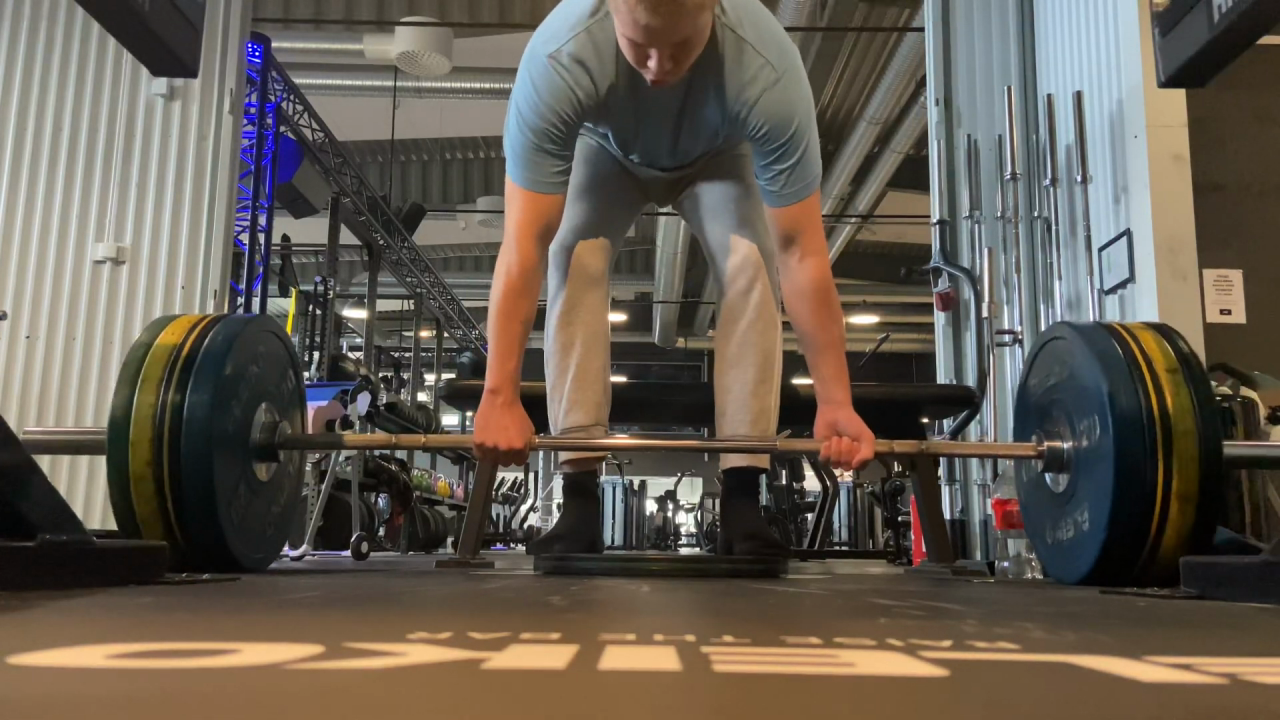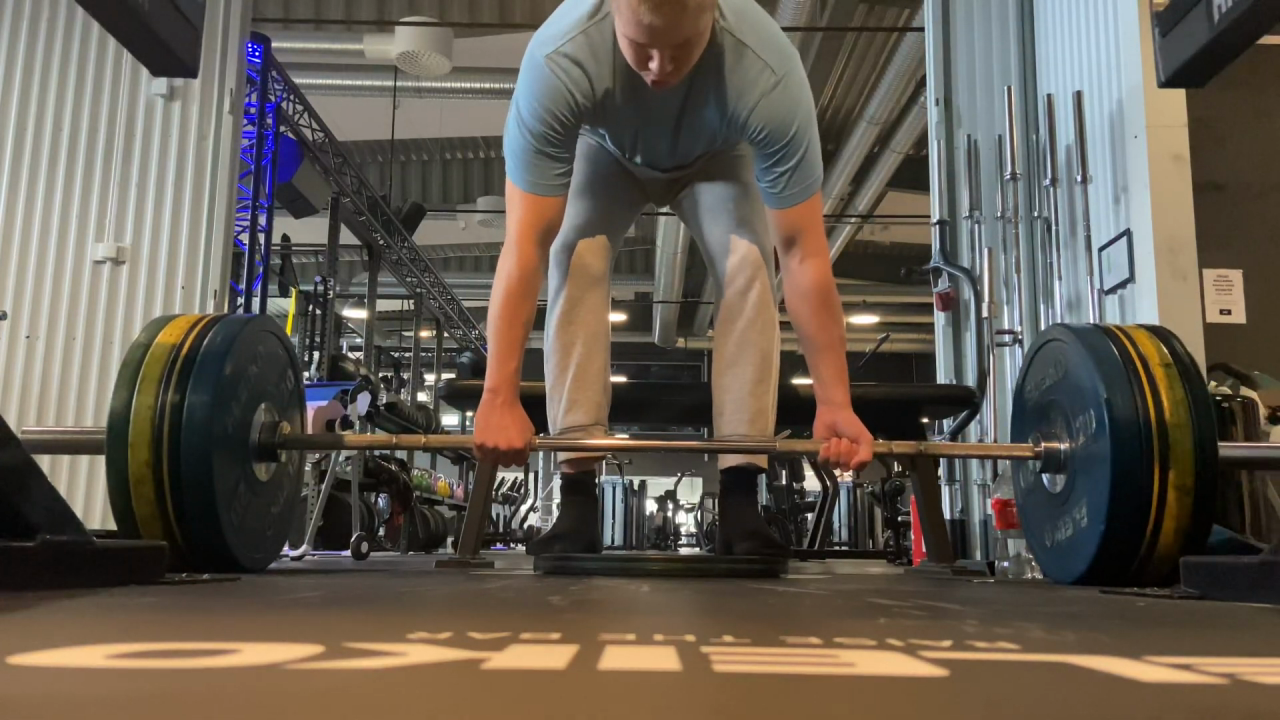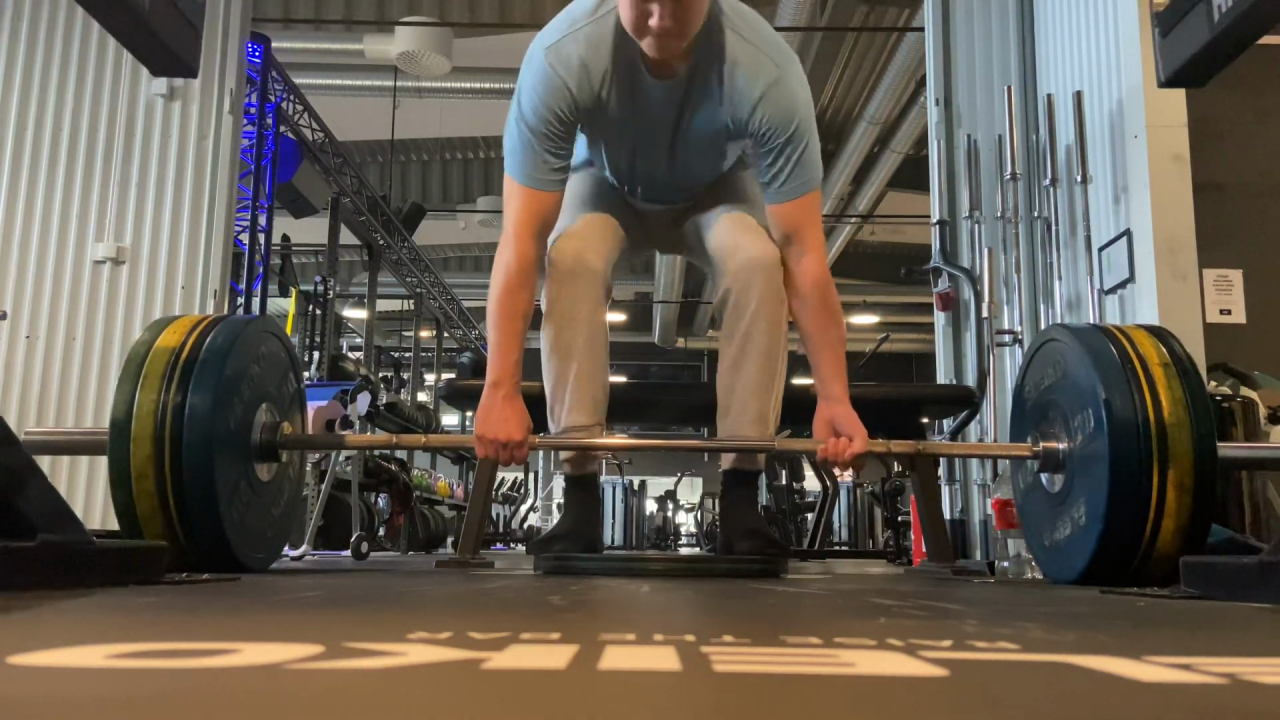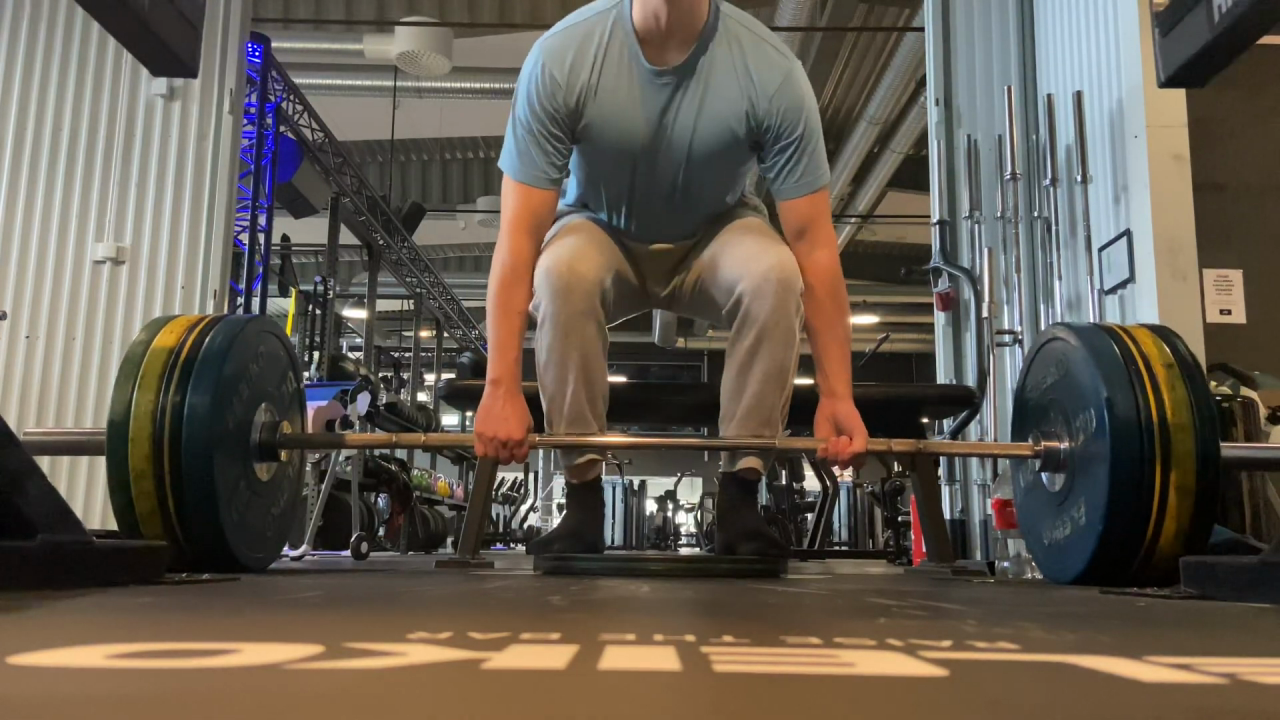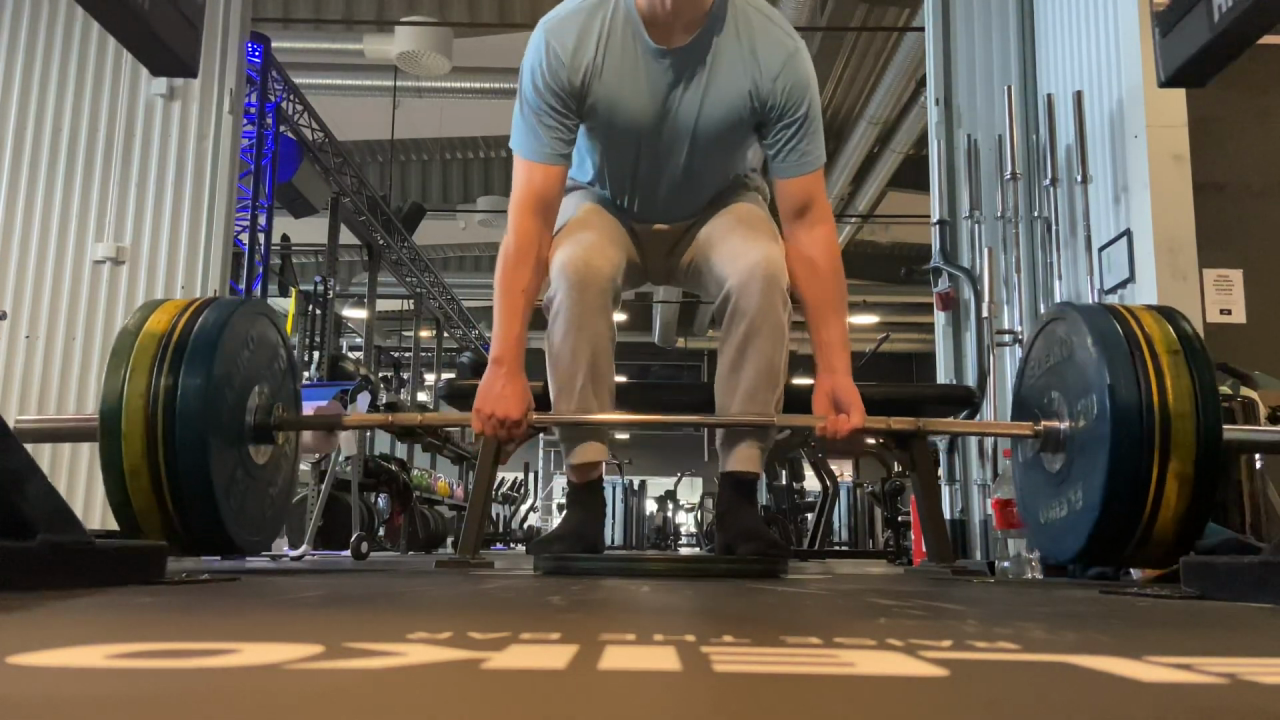
dt=0.5s
person 1, frame 1
left shoulder: (767, 68)
right shoulder: (557, 58)
left elbow: (800, 251)
right elbow: (525, 245)
left wrist: (834, 402)
right wrist: (499, 396)
left hip: (717, 153)
right hip: (605, 149)
left knee: (751, 264)
right knee: (573, 259)
left ankle: (741, 497)
right ankle: (580, 496)
person 1, frame 2
left shoulder: (767, 70)
right shoulder: (557, 58)
left elbow: (802, 252)
right elbow: (526, 247)
left wrist: (834, 402)
right wrist: (499, 396)
left hip: (716, 154)
right hip: (605, 150)
left knee: (748, 266)
right knee: (574, 262)
left ankle: (740, 497)
right ankle: (577, 495)
person 1, frame 3
left shoulder: (765, 67)
right shoulder: (561, 54)
left elbow: (803, 249)
right elbow: (522, 239)
left wrist: (833, 397)
right wrist: (500, 390)
left hip: (715, 186)
right hip: (605, 183)
left knee: (757, 263)
right knee: (569, 261)
left ankle: (740, 493)
right ankle: (581, 493)
person 1, frame 4
left shoulder: (769, 68)
right shoulder: (562, 55)
left elbow: (813, 242)
right elbow: (519, 237)
left wrist: (836, 395)
right wrist: (501, 386)
left hip: (713, 235)
right hip: (602, 233)
left knee: (776, 274)
right knee: (562, 273)
left ankle: (740, 494)
right ankle: (583, 495)
person 1, frame 5
left shoulder: (774, 48)
left elbow: (807, 219)
right elbow: (530, 213)
left wrist: (834, 369)
right wrist: (504, 365)
left hip: (718, 204)
right hip: (603, 201)
left knee: (760, 269)
right knee: (577, 268)
left ankle: (739, 497)
right ankle: (585, 497)
